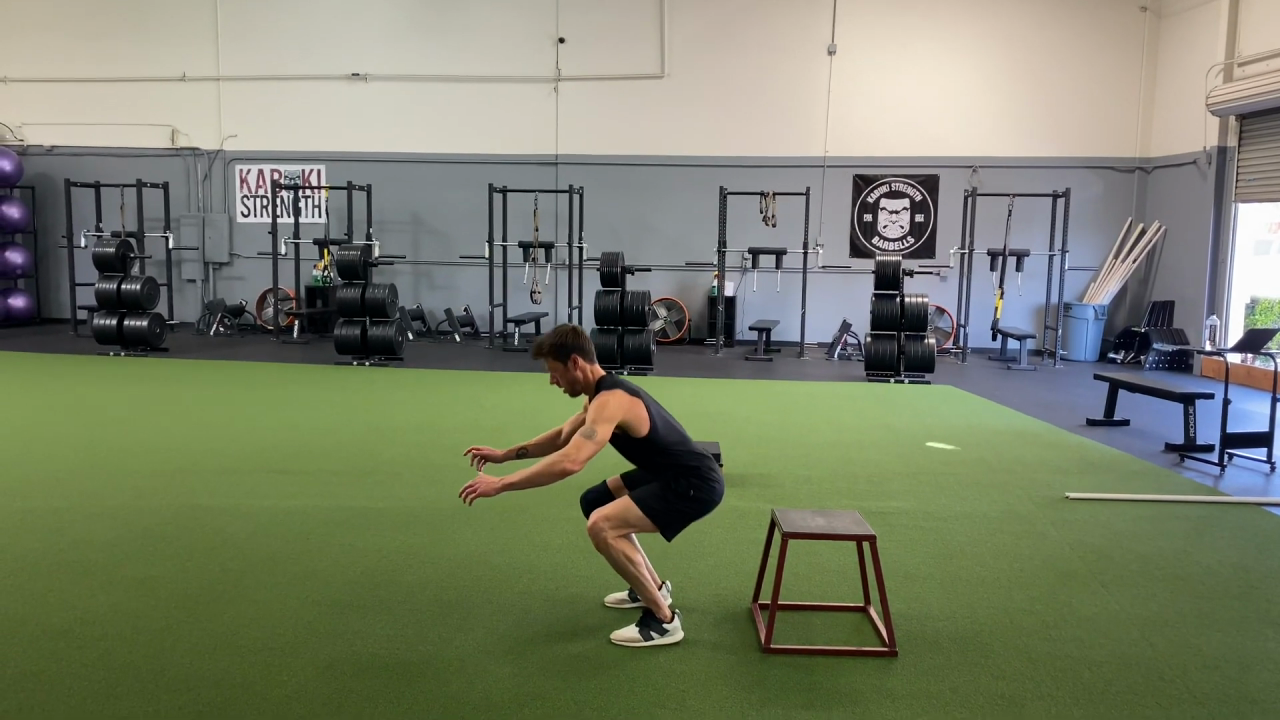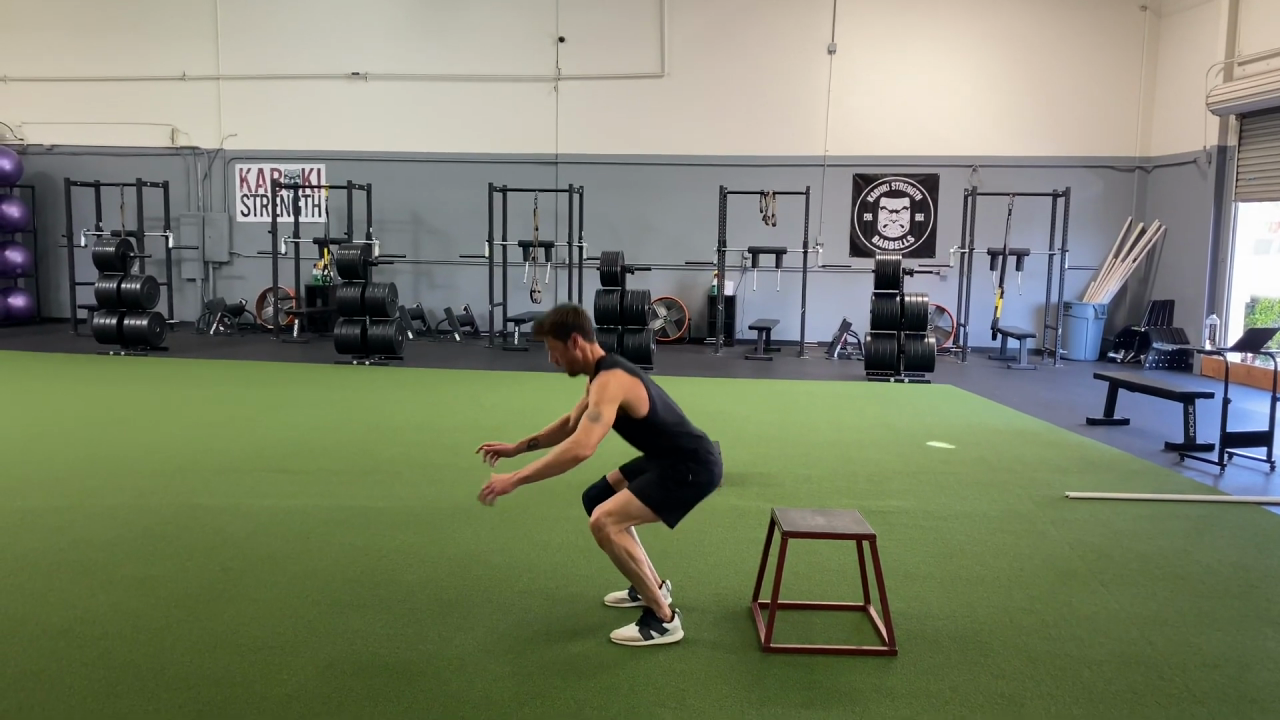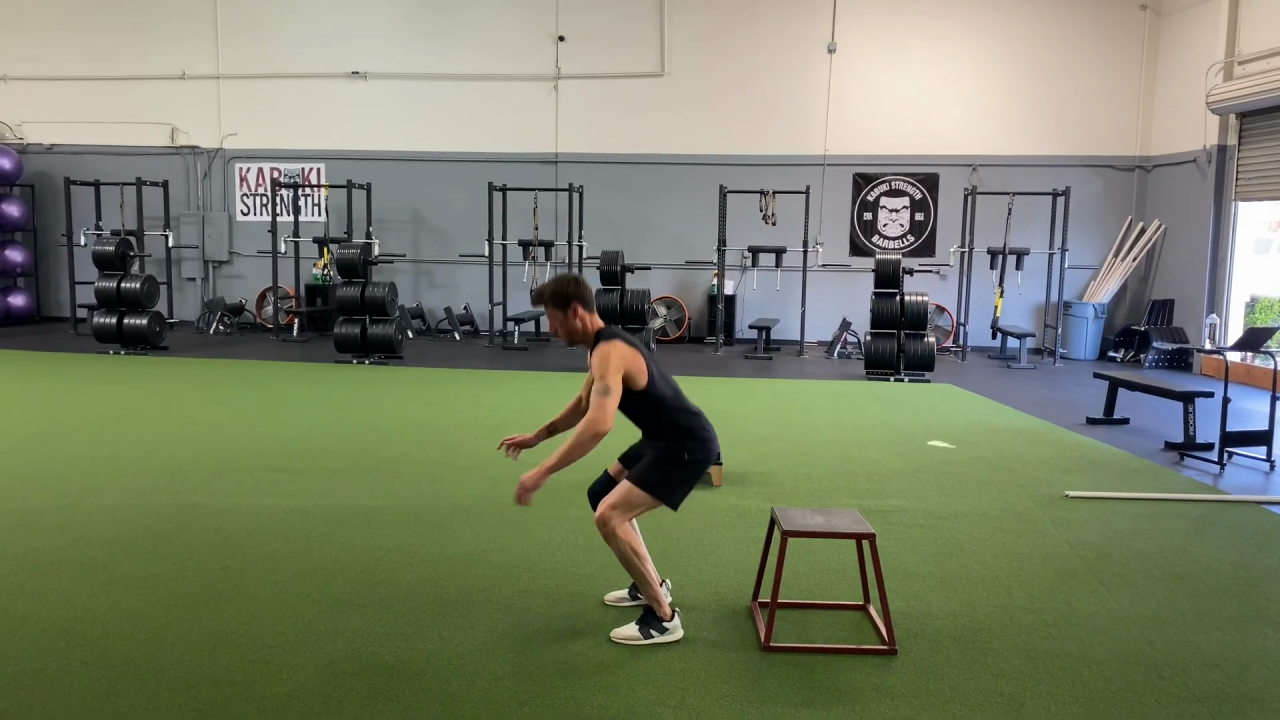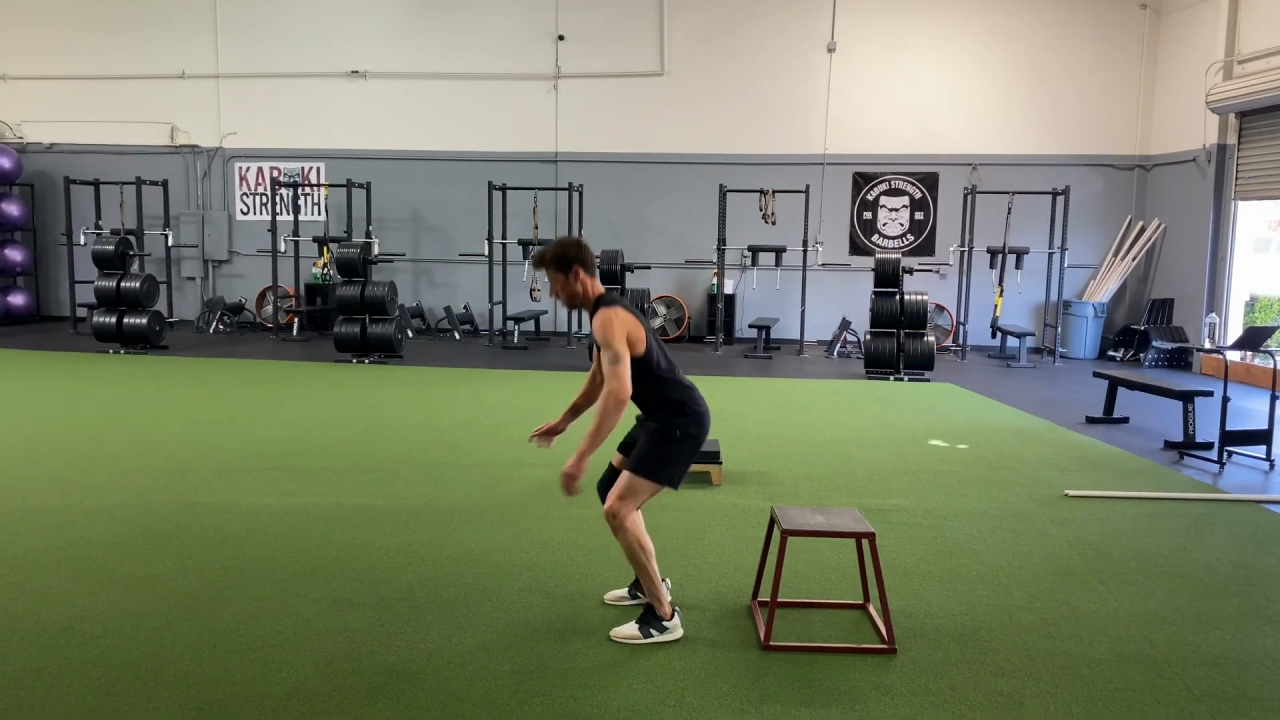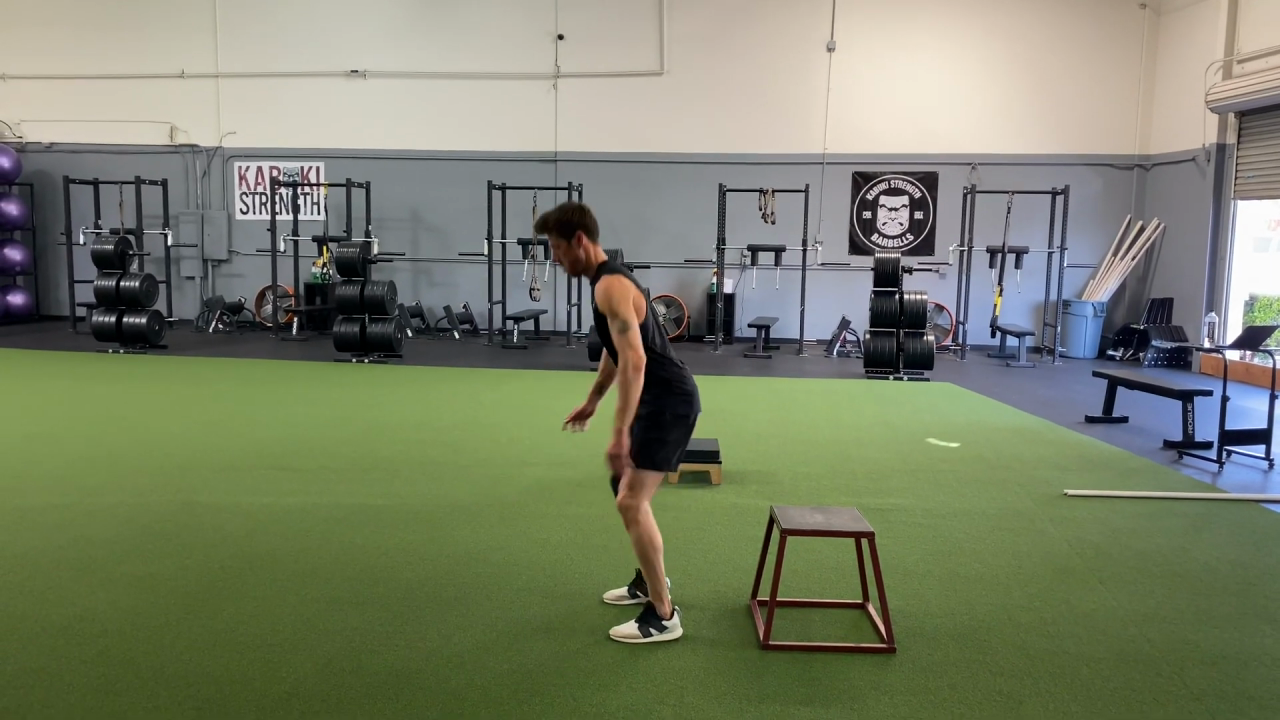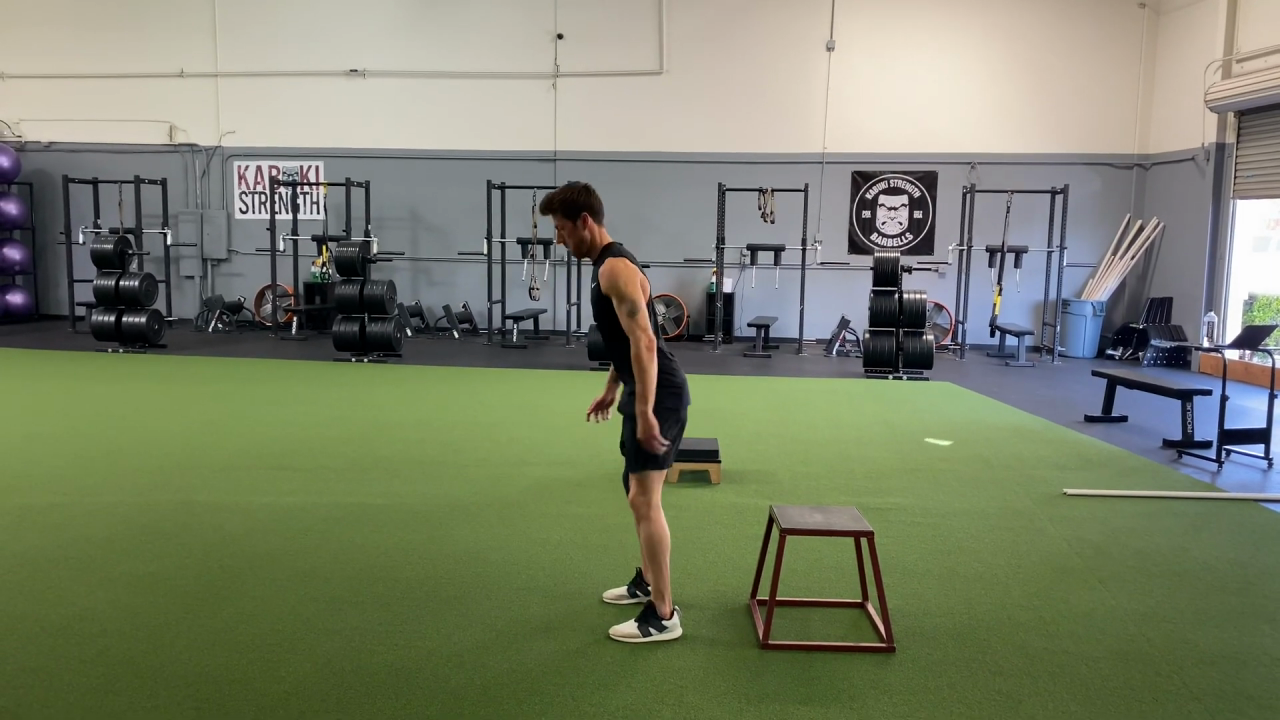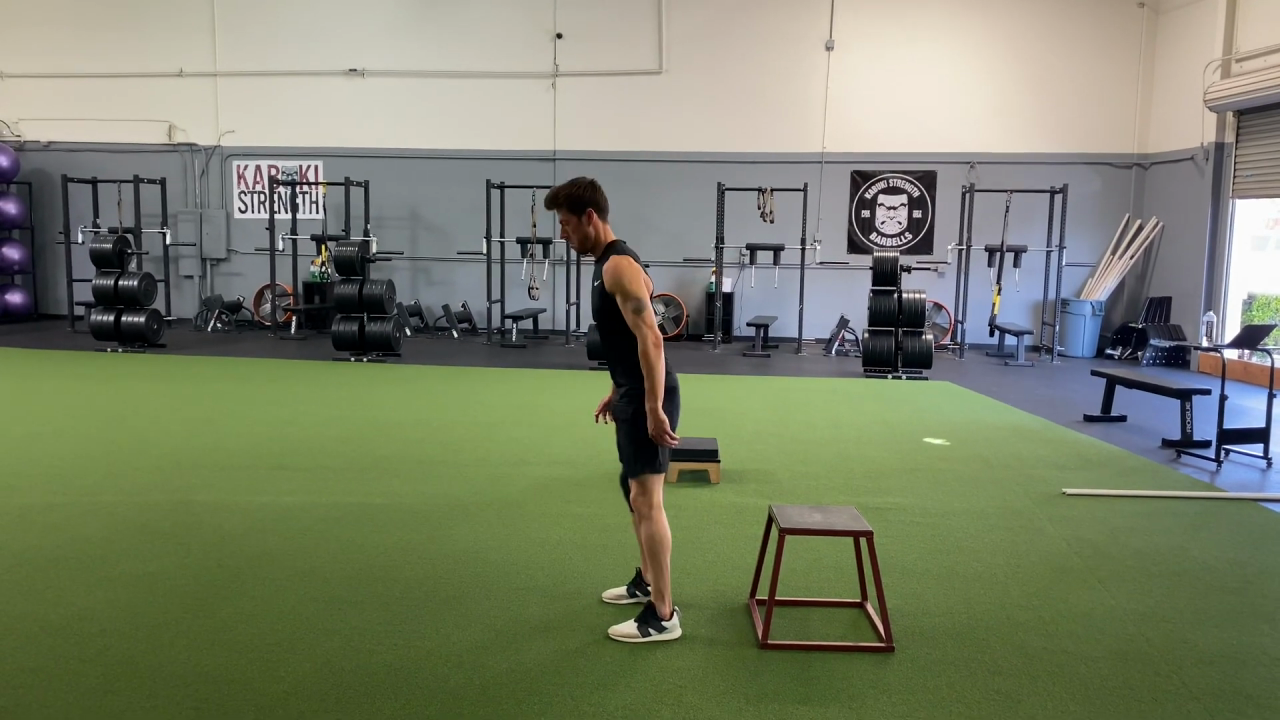
dt=0.1s
person 1, frame 1
left shoulder: (609, 402)
right shoulder: (605, 392)
left elbow: (569, 462)
right elbow: (563, 436)
left wrist: (500, 484)
right wrist: (503, 455)
left hip: (695, 485)
right hip: (672, 474)
left knee: (602, 526)
right knee: (594, 503)
left ankle: (663, 620)
right ankle: (653, 587)
person 1, frame 2
left shoulder: (609, 381)
right shoulder: (605, 372)
left elbow: (580, 448)
right elbow: (570, 424)
left wrist: (515, 479)
right wrist: (517, 447)
left hip: (693, 467)
right hip: (668, 458)
left knee: (605, 522)
right knee: (596, 500)
left ankle: (664, 619)
right ankle: (652, 585)
person 1, frame 3
left shoulder: (608, 352)
right shoulder: (607, 345)
left elbow: (598, 424)
right elbow: (584, 404)
left wrist: (542, 472)
right wrist: (536, 436)
left hip: (687, 445)
right hip: (667, 439)
left knee: (609, 515)
right knee: (602, 495)
left ankle: (664, 618)
right ankle: (650, 584)
person 1, frame 4
left shoulder: (608, 319)
right shoulder: (607, 311)
left elbow: (617, 394)
right elbow: (599, 378)
left wrist: (580, 458)
right wrist: (563, 421)
left hip: (679, 421)
right hip: (663, 416)
left knee: (617, 508)
right knee: (610, 489)
left ankle: (664, 617)
right ankle: (650, 583)
person 1, frame 5
left shoulder: (610, 286)
right shoulder: (608, 281)
left elbow: (634, 361)
right elbow: (615, 354)
left wrist: (621, 431)
right wrist: (591, 402)
left hip: (669, 401)
right hip: (658, 398)
left knee: (631, 501)
right knee: (626, 489)
left ankle: (663, 616)
right ankle: (648, 582)
person 1, frame 6
left shoulder: (614, 268)
right shoulder: (607, 264)
left elbow: (644, 341)
left wrist: (645, 412)
right wrist: (608, 391)
left hip: (658, 394)
right hip: (640, 391)
left knee: (644, 499)
right knee: (636, 489)
left ankle: (663, 616)
right ankle: (648, 580)
person 1, frame 7
left shoulder: (617, 266)
right shoulder: (608, 263)
left elbow: (650, 340)
left wrist: (655, 409)
right wrist: (615, 393)
left hip: (646, 396)
right hip: (632, 393)
left knee: (645, 500)
right knee: (633, 491)
left ankle: (663, 616)
right ankle: (647, 580)
